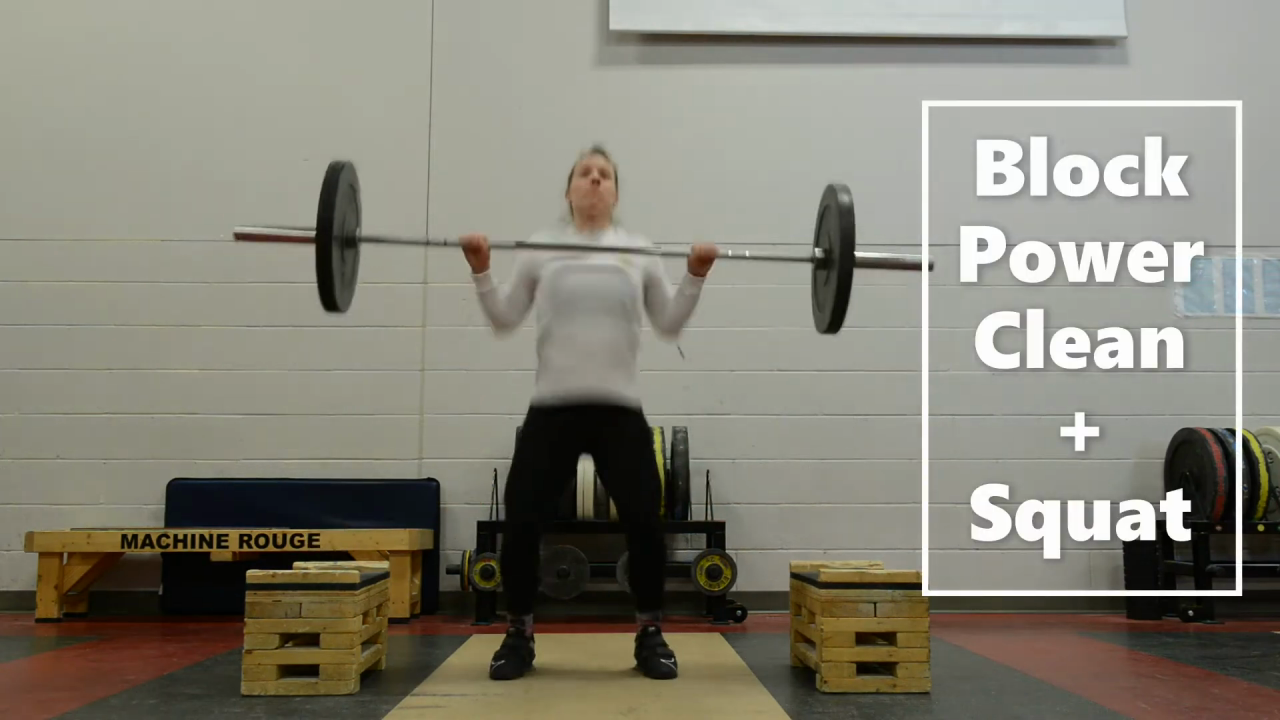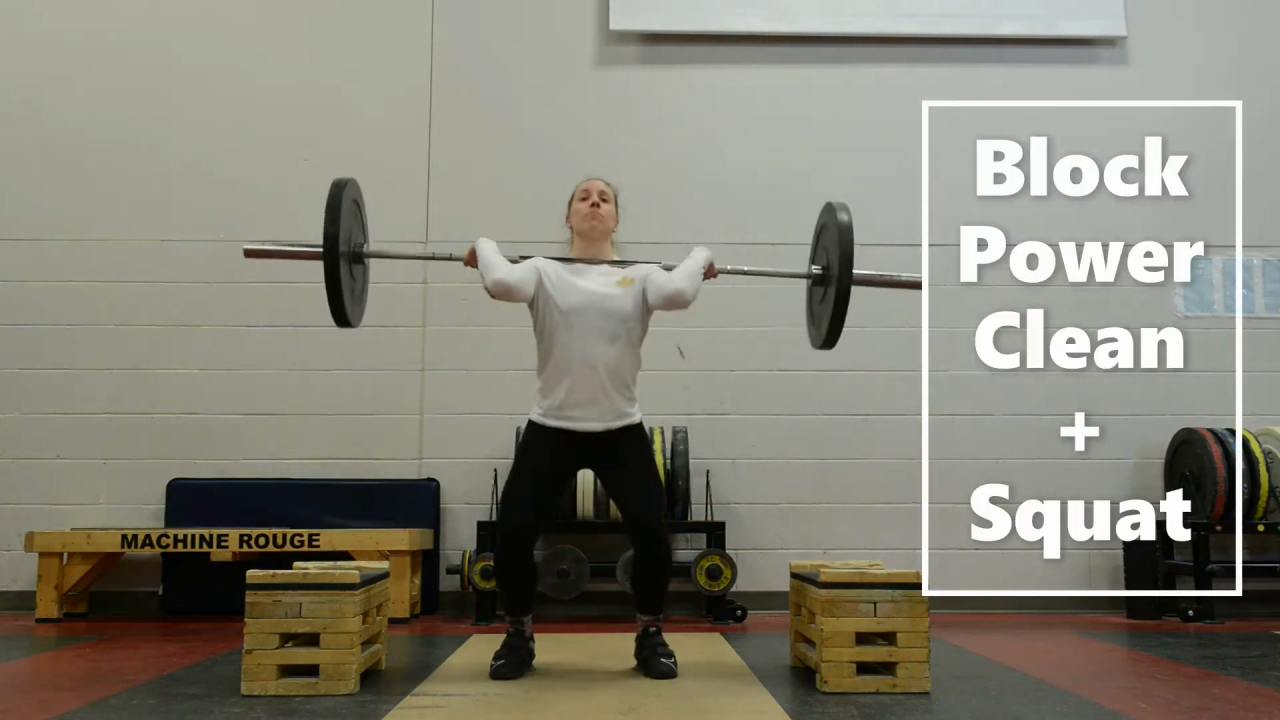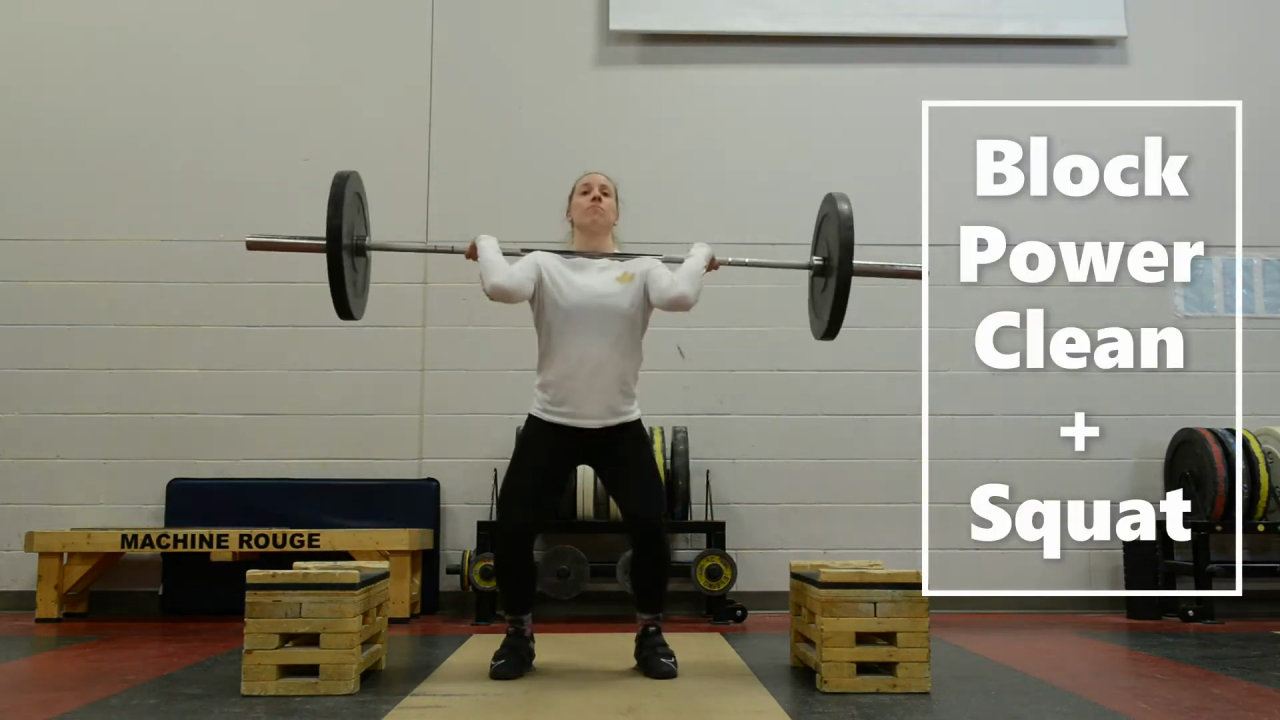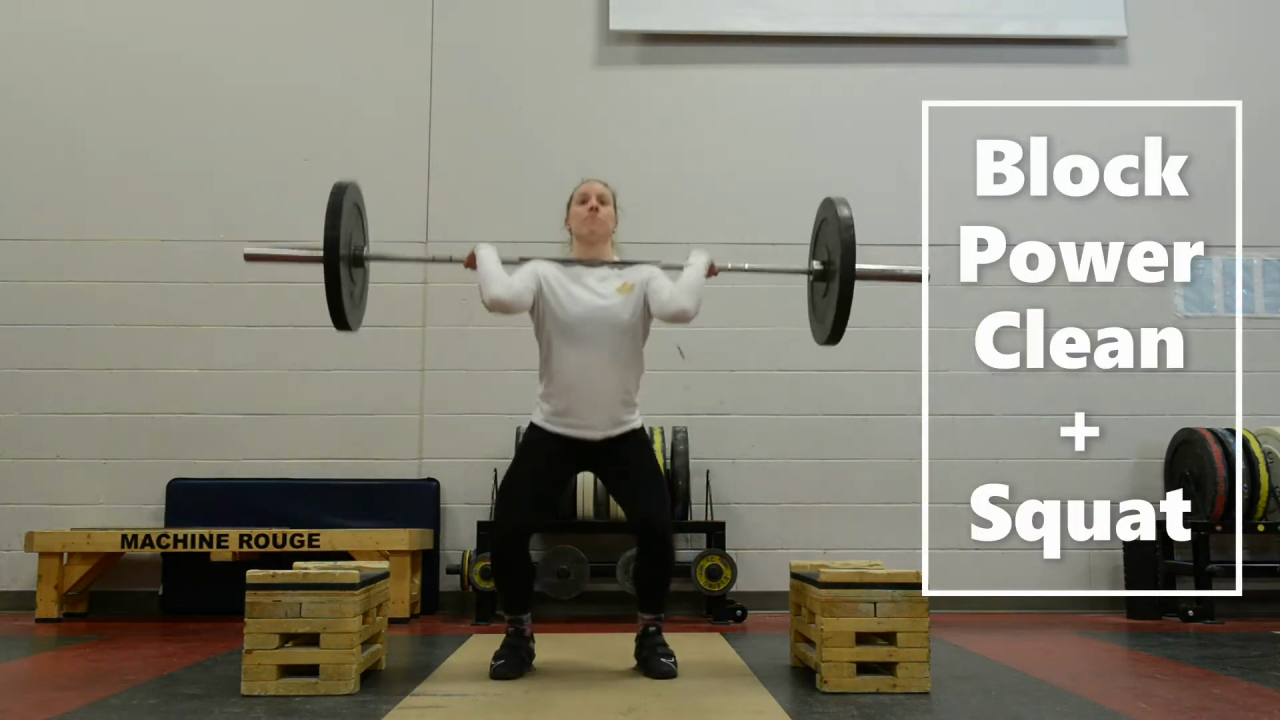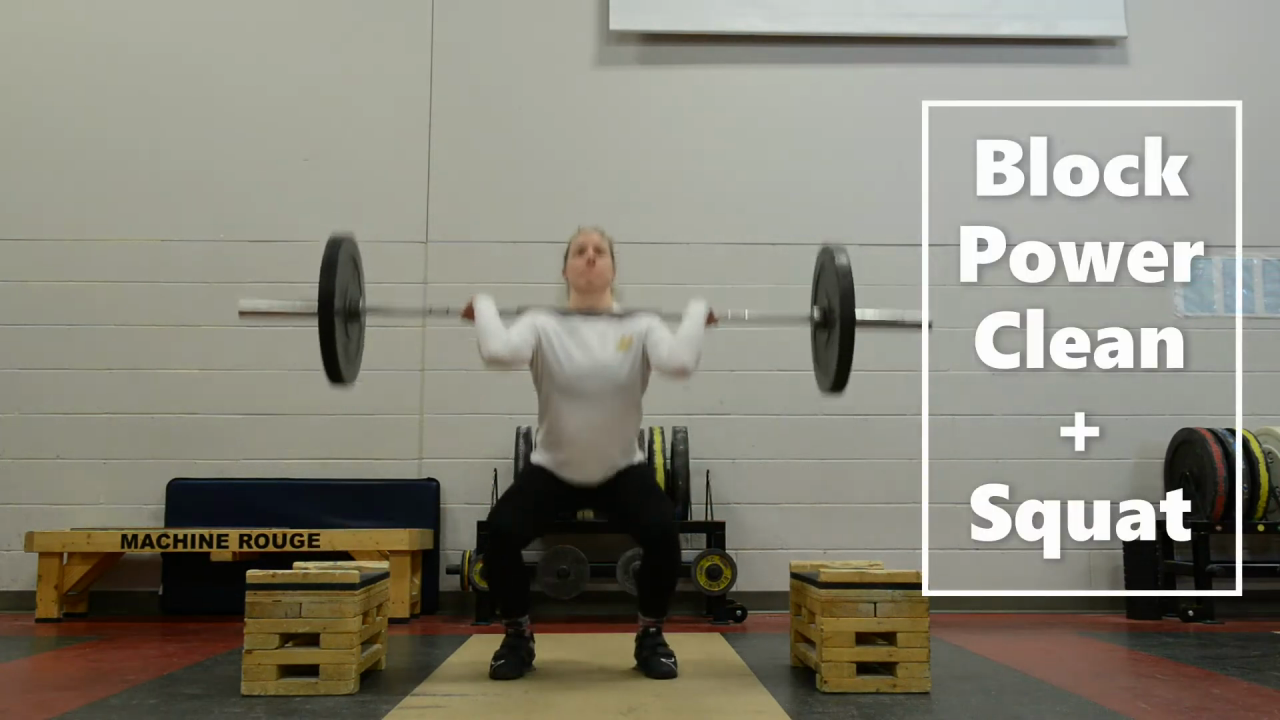
dt=0.2s
person 1, frame 1
left shoulder: (640, 252)
right shoulder: (541, 247)
left elbow: (669, 325)
right elbow: (503, 320)
left wrist: (696, 275)
right wrist: (480, 270)
left hip: (619, 412)
right hip: (552, 412)
left knee: (644, 526)
right knee: (520, 527)
left ankle: (649, 635)
right ankle: (518, 635)
person 1, frame 2
left shoulder: (639, 274)
right shoulder: (543, 270)
left elbow: (677, 293)
right elbow: (502, 284)
left wrist: (699, 257)
right wrist: (485, 249)
left hip: (620, 429)
right hip: (552, 428)
left knee: (651, 531)
right knee: (513, 533)
left ankle: (650, 636)
right ankle: (519, 637)
person 1, frame 3
left shoulder: (641, 268)
right shoulder: (544, 265)
left elbow: (681, 296)
right elbow: (501, 287)
left wrist: (699, 255)
right wrist: (486, 244)
left hip: (620, 425)
right hip: (551, 423)
left knee: (650, 528)
right knee: (513, 529)
left ankle: (650, 635)
right ankle: (519, 635)
person 1, frame 4
left shoulder: (642, 276)
right shoulder: (543, 274)
left elbow: (680, 307)
right elbow: (500, 298)
left wrist: (698, 263)
right wrist: (484, 254)
left hip: (622, 433)
right hip: (552, 431)
left knee: (655, 527)
right knee: (509, 528)
left ankle: (650, 635)
right ankle: (518, 636)
person 1, frame 5
left shoulder: (641, 327)
right shoulder: (541, 325)
left elbow: (679, 362)
right elbow: (499, 353)
left wrist: (695, 313)
right wrist: (483, 306)
left hip: (621, 471)
right hip: (552, 471)
left knee: (663, 531)
right knee: (502, 531)
left ankle: (650, 635)
right ankle: (517, 637)
